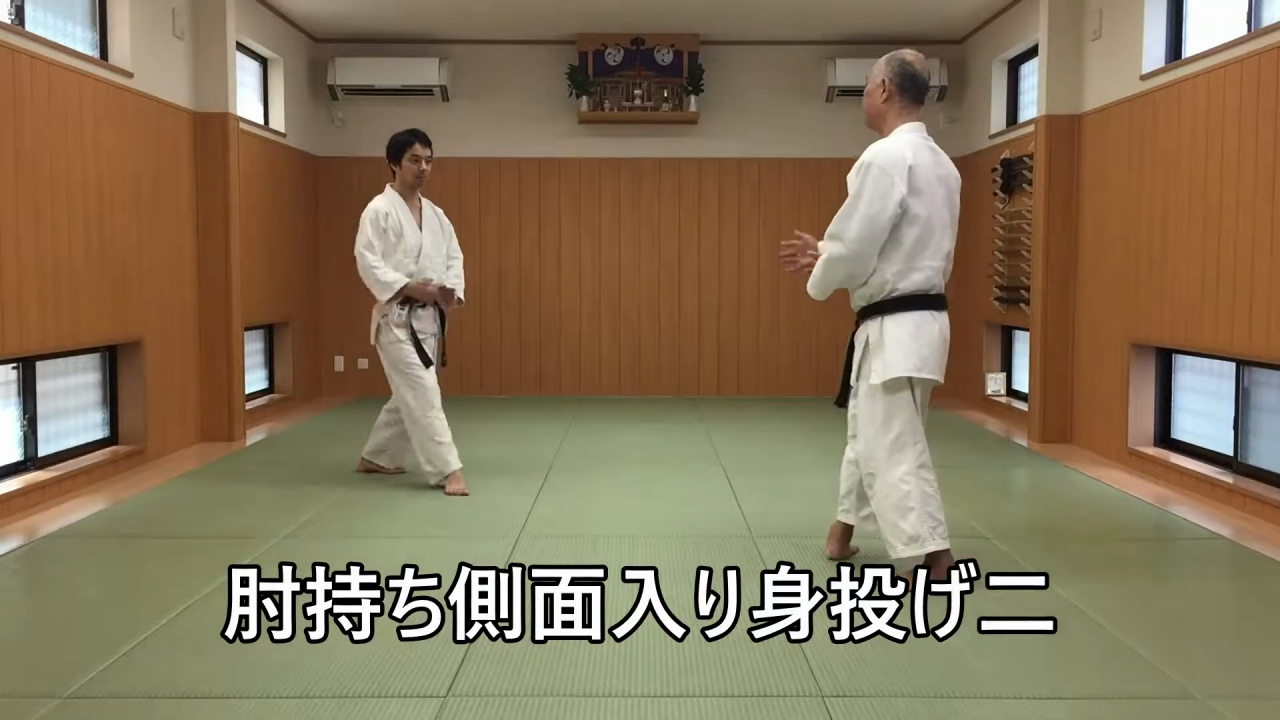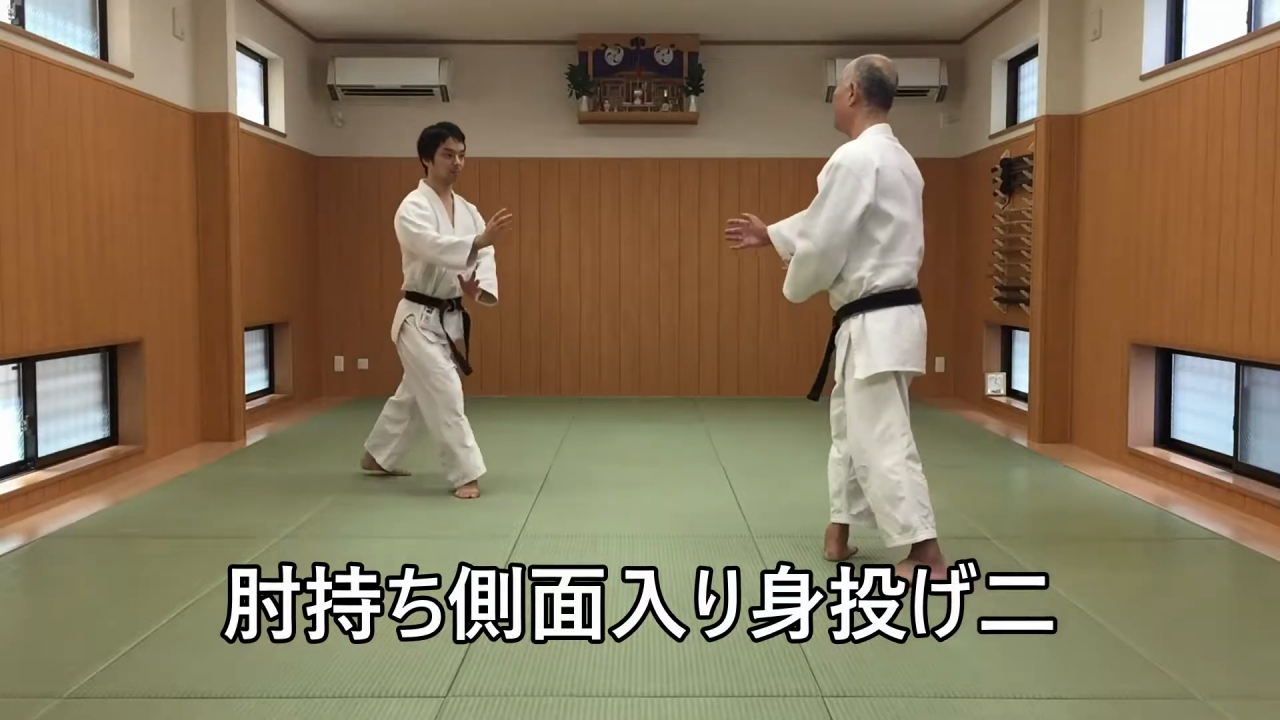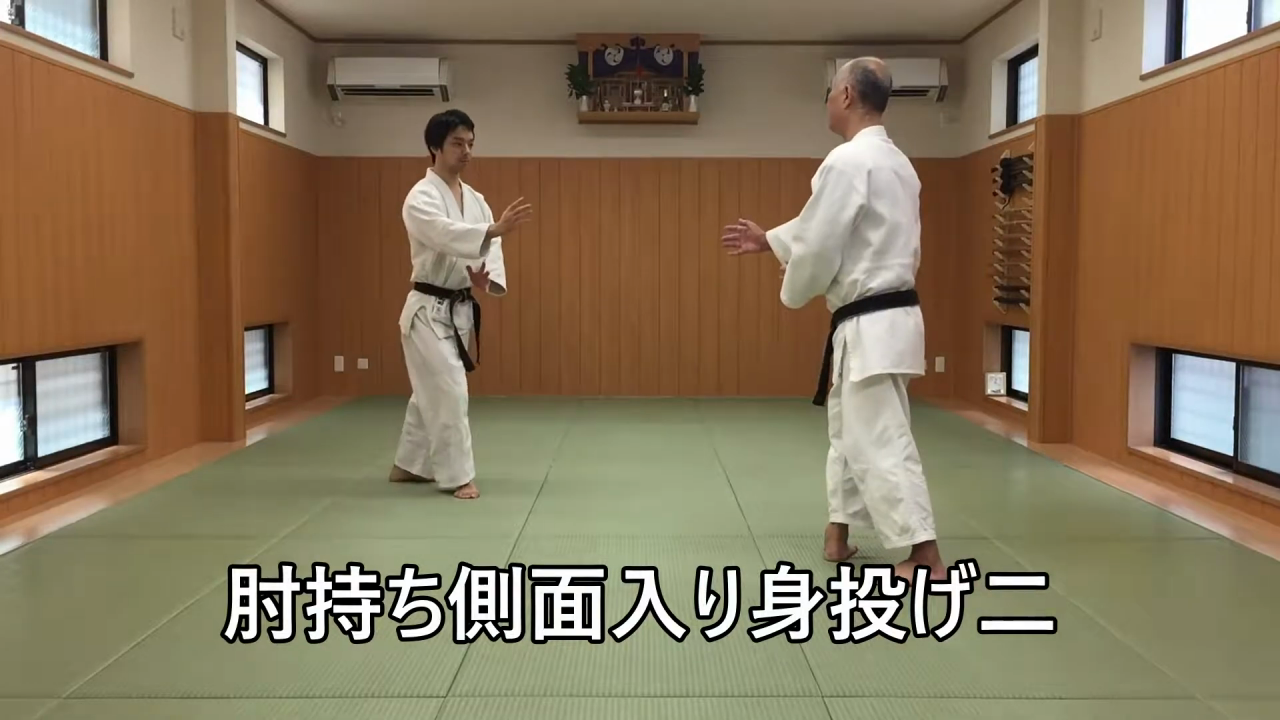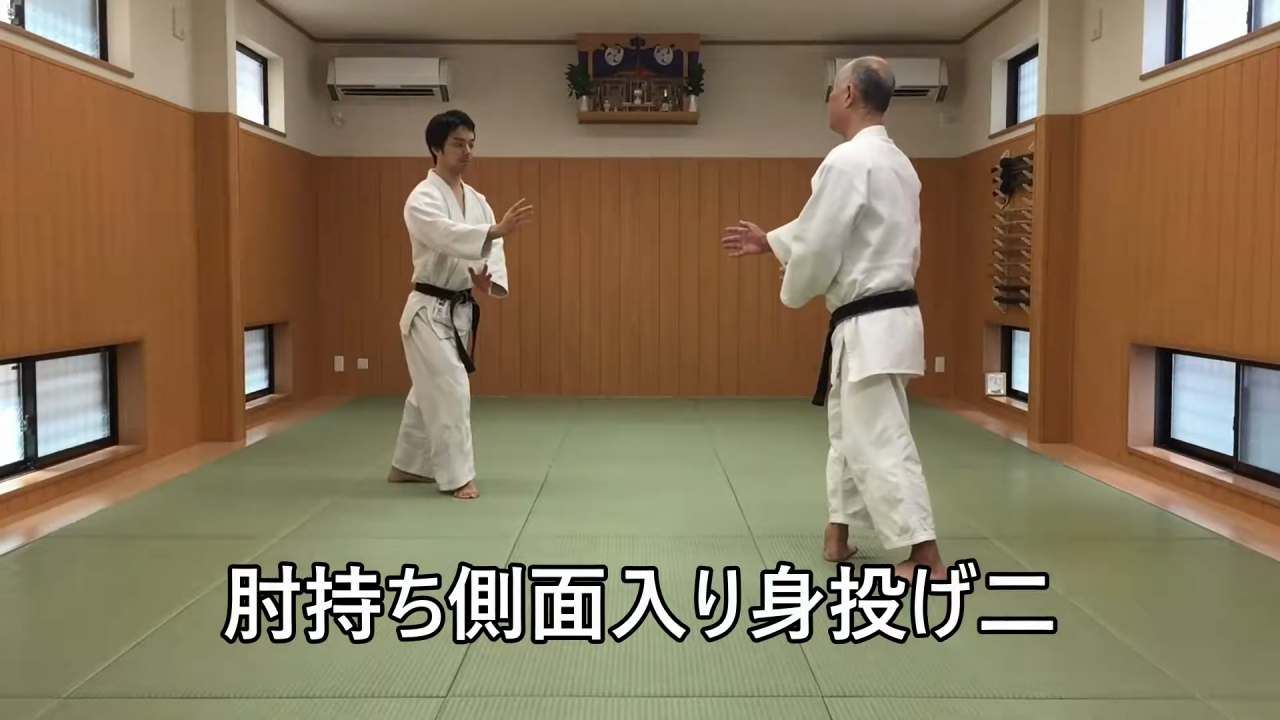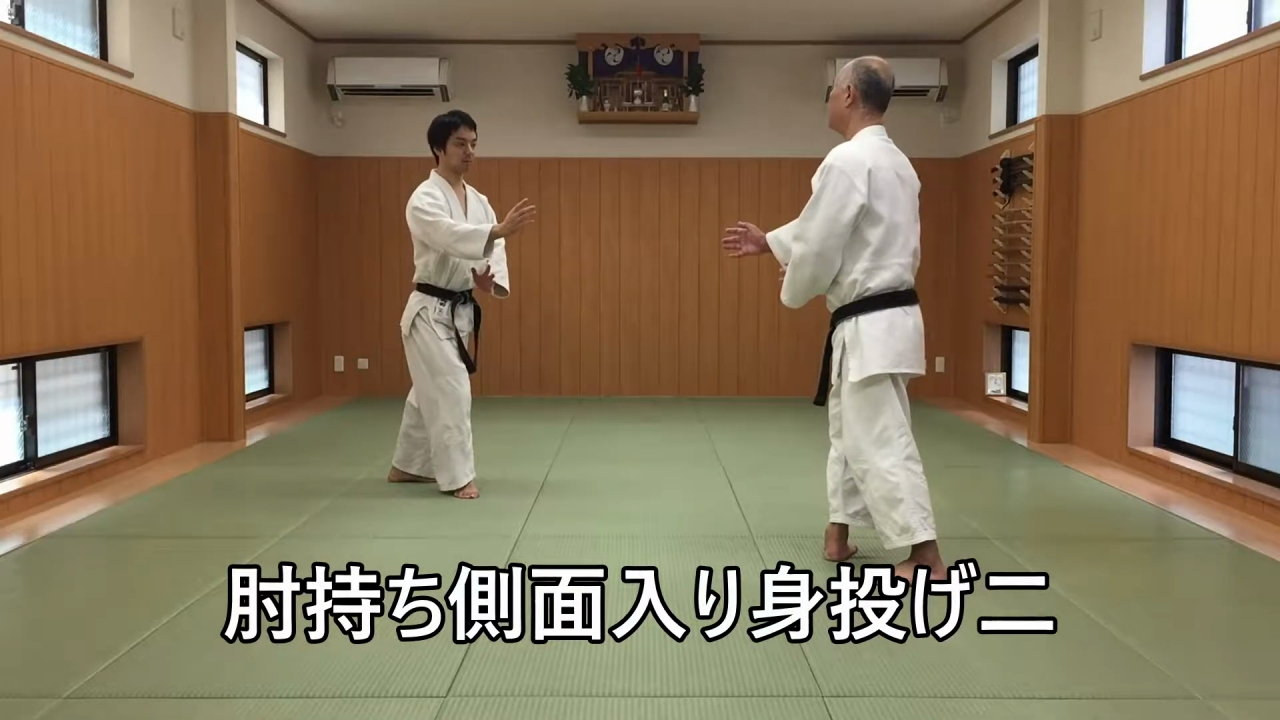
dt=0.3s
person 1, frame 1
left shoulder: (887, 156)
right shoulder: (938, 162)
left elbow: (855, 245)
left wrist: (819, 279)
right wrist: (825, 249)
left hip: (894, 327)
right hip: (918, 318)
left knee: (895, 450)
right knee: (866, 432)
left ankle: (937, 561)
right ankle: (844, 530)
person 1, frame 2
left shoulder: (856, 158)
right shoulder: (897, 159)
left elbow: (824, 242)
left wrist: (795, 287)
right wrist: (771, 234)
left hip: (874, 322)
right hip: (888, 315)
left knee: (882, 443)
right knee: (850, 430)
left ankle: (927, 553)
right ankle: (839, 533)
person 1, frame 3
left shoulder: (848, 160)
right shoulder: (895, 161)
left elbow: (819, 244)
left wrist: (792, 292)
right wrist: (768, 240)
left hip: (870, 324)
right hip: (885, 316)
left knee: (881, 444)
right knee: (848, 432)
left ankle: (926, 556)
right ankle: (839, 533)
person 1, frame 4
left shoulder: (848, 160)
right shoulder: (896, 161)
left elbow: (819, 245)
left wrist: (792, 292)
right wrist: (769, 241)
left hip: (869, 324)
right hip: (886, 316)
left knee: (879, 444)
right knee: (848, 432)
left ankle: (926, 557)
right ankle: (839, 533)
person 1, frame 5
left shoulder: (848, 160)
right shoulder: (893, 161)
left elbow: (820, 244)
left wrist: (792, 292)
right wrist: (769, 241)
left hip: (869, 324)
right hip: (883, 317)
left knee: (881, 444)
right knee: (849, 432)
left ankle: (927, 558)
right ankle: (839, 535)
person 2, frame 1
left shoulder: (435, 214)
right shoulder: (378, 211)
left elbow: (451, 256)
right elbow: (367, 262)
left wrist: (451, 289)
right wrist: (407, 286)
left hip: (427, 316)
right hip: (396, 317)
left knee: (407, 396)
right knee: (422, 392)
left ankle: (377, 457)
right ankle: (447, 470)
person 2, frame 2
left shoulder: (467, 210)
right shoulder: (413, 207)
left elbow: (485, 256)
right elbow: (432, 246)
left wrist: (480, 285)
right wrist: (480, 240)
left hip: (450, 317)
right hip: (420, 317)
left knee: (415, 395)
right knee: (446, 394)
left ankle: (378, 455)
right ankle: (466, 472)
person 2, frame 3
left shoulder: (474, 199)
right shoulder: (421, 197)
left elbow: (489, 245)
right elbow: (446, 234)
left wrist: (488, 276)
right wrist: (496, 229)
left hip: (458, 309)
right hip: (429, 310)
left knee: (431, 393)
right knee: (449, 393)
left ankle: (409, 465)
right ankle: (458, 475)
person 2, frame 4
left shoulder: (476, 200)
right shoulder: (422, 199)
left elbow: (489, 247)
right elbow: (447, 235)
left wrist: (490, 278)
right wrist: (497, 230)
left hip: (459, 309)
right hip: (430, 310)
left knee: (428, 392)
right knee: (451, 392)
left ankle: (407, 465)
right ankle: (458, 475)
person 2, frame 5
left shoulder: (477, 200)
right shoulder: (424, 199)
left elbow: (491, 246)
right elbow: (450, 236)
left wrist: (492, 278)
right wrist: (500, 230)
left hip: (460, 310)
right hip: (430, 311)
left knee: (428, 391)
right knee: (451, 392)
left ankle: (407, 465)
right ankle: (458, 476)
